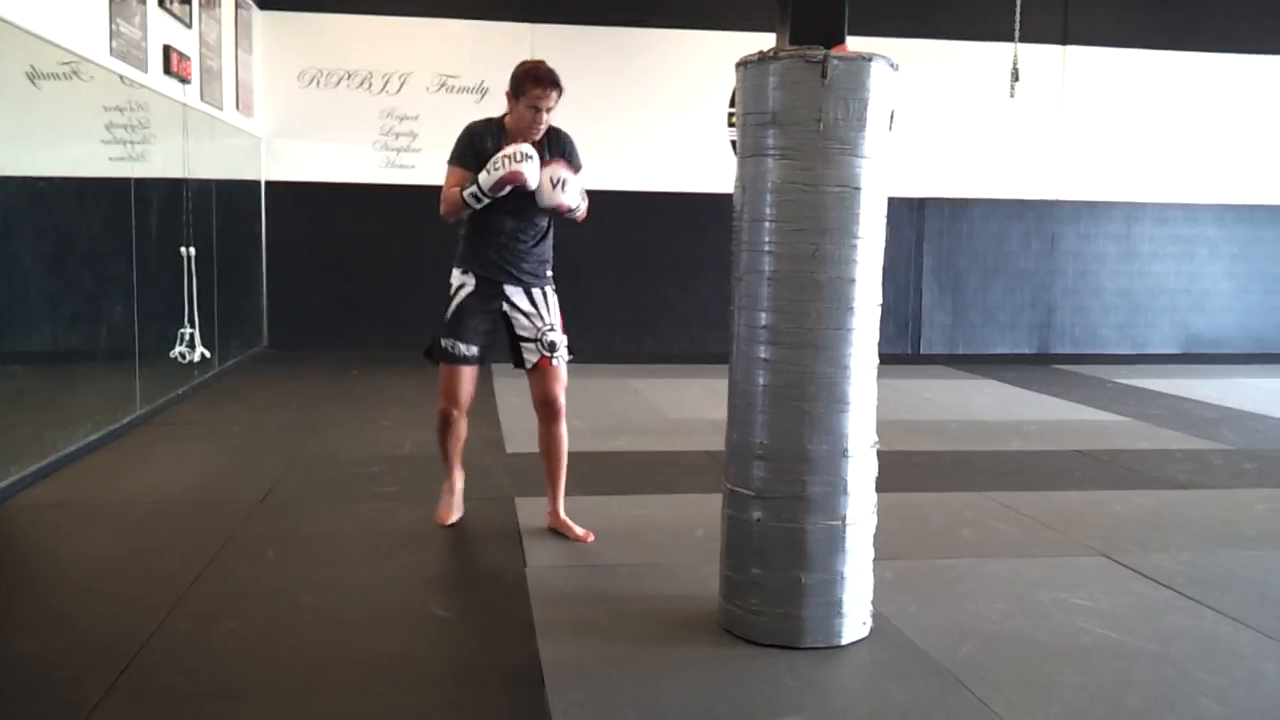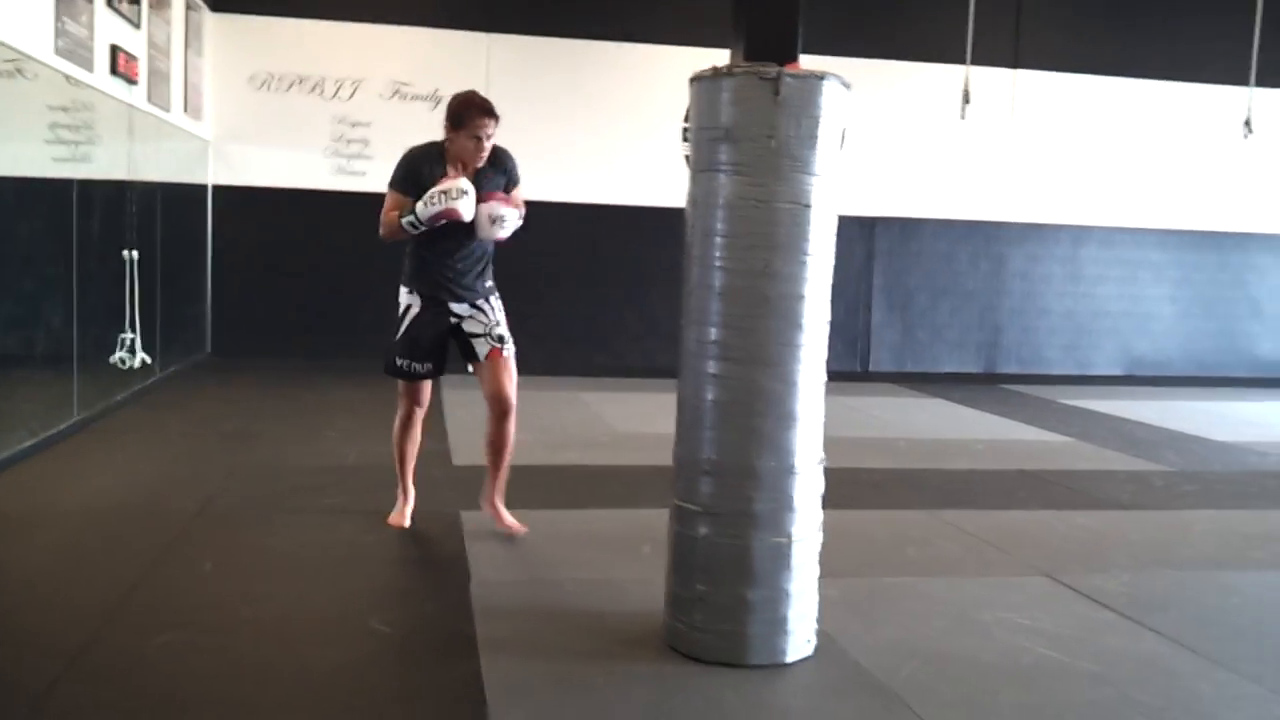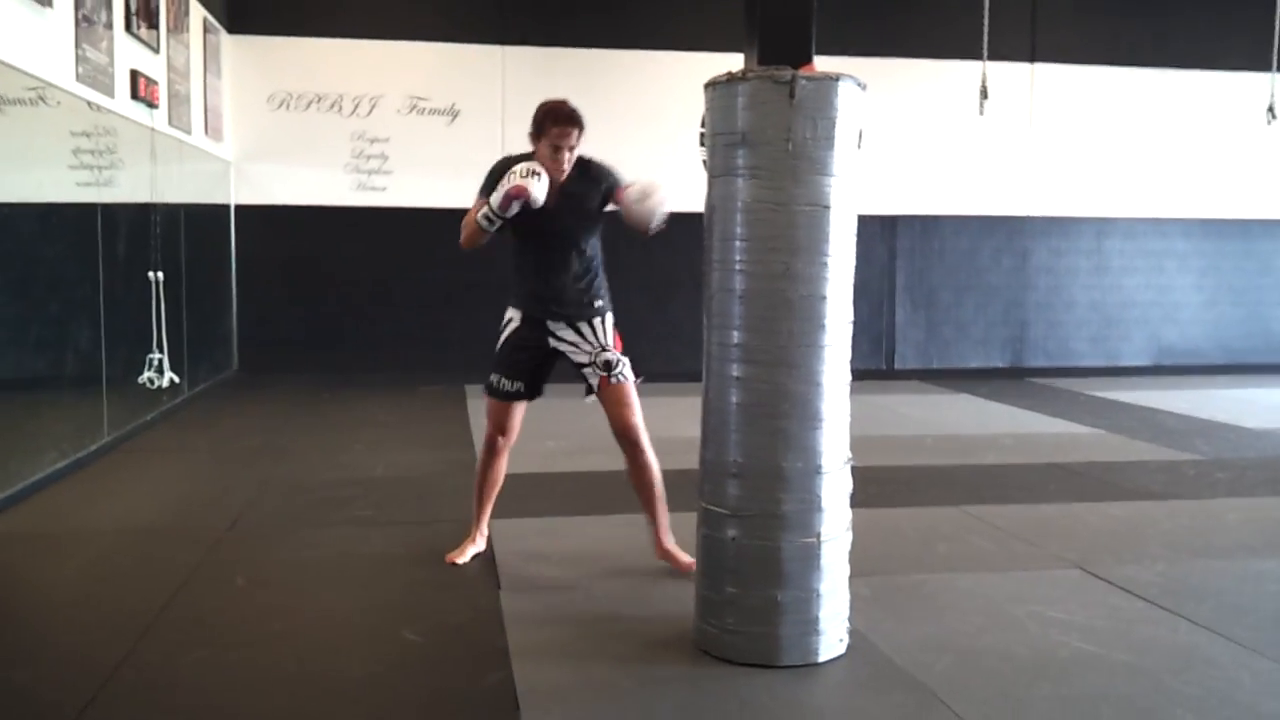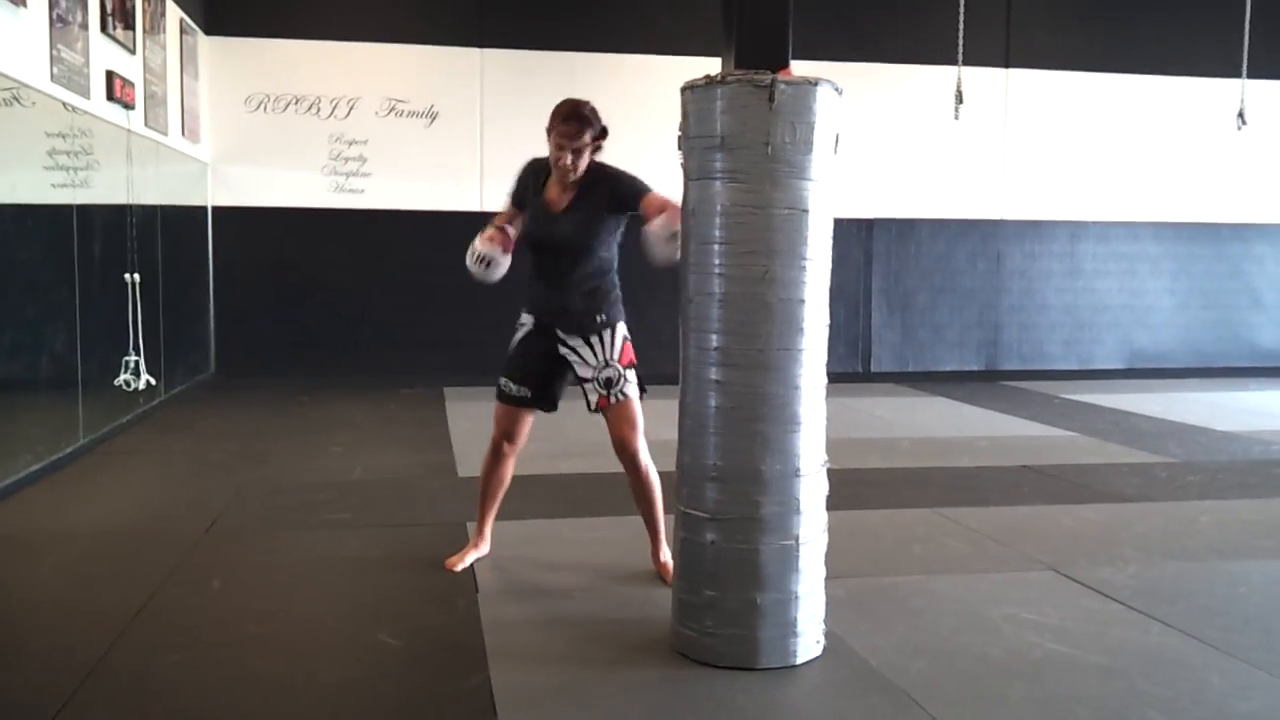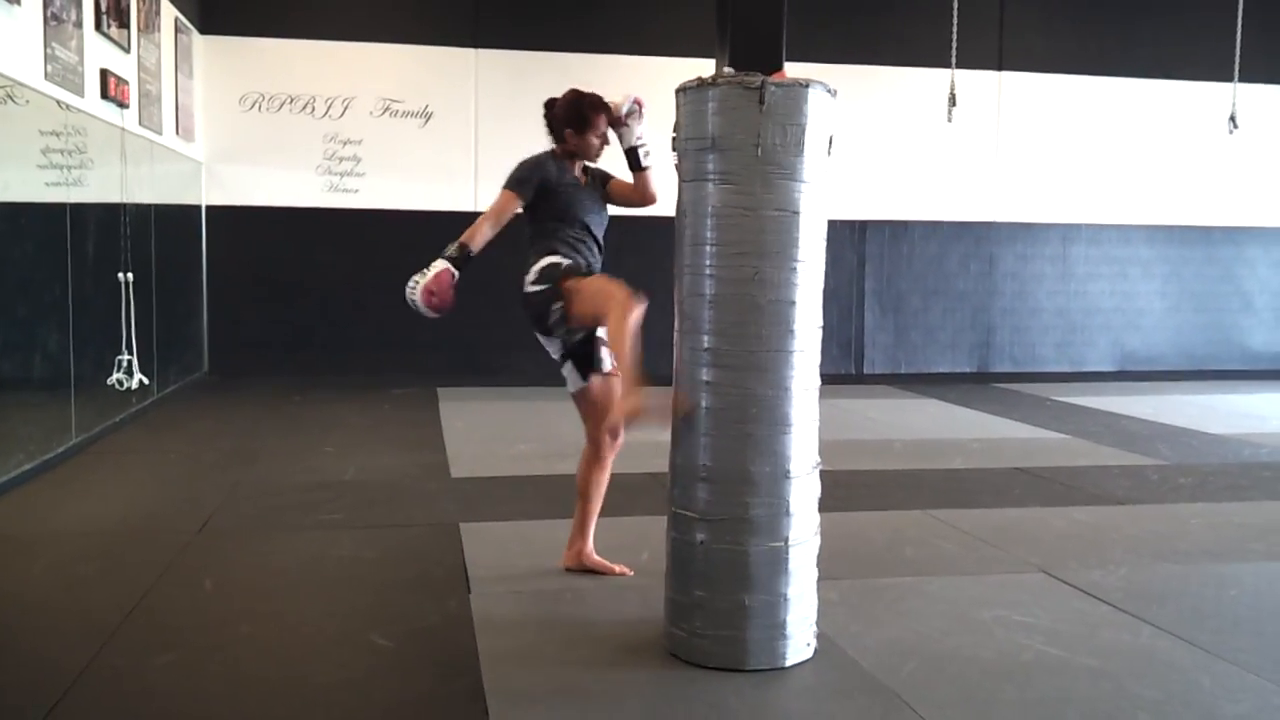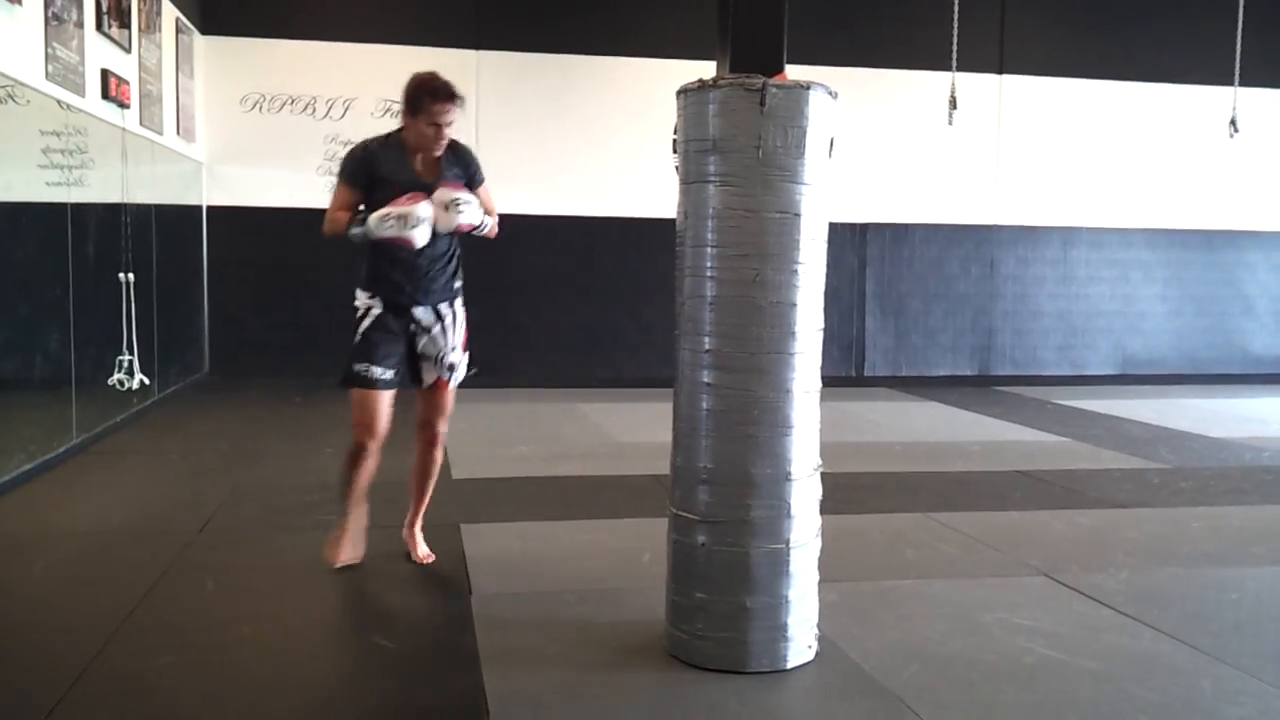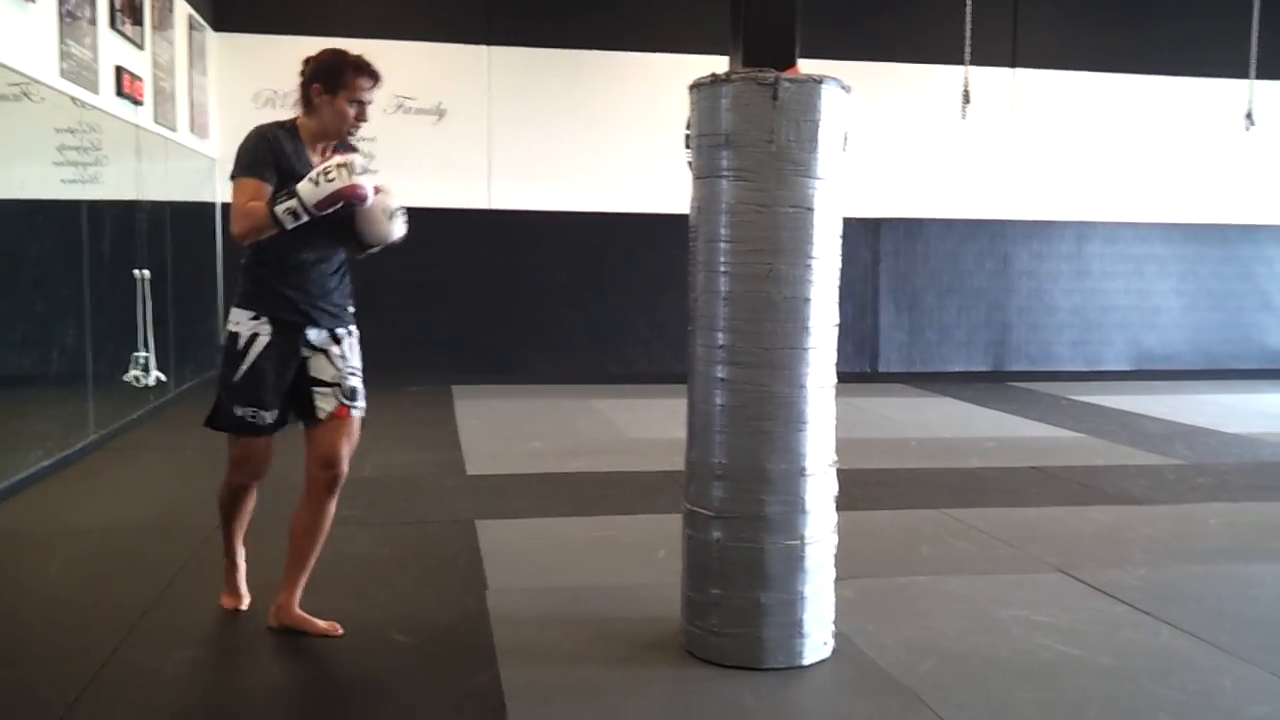
dt=0.7s
person 1, frame 1
left shoulder: (560, 145)
right shoulder: (477, 137)
left elbow: (580, 210)
right elbow: (448, 208)
left wrist: (569, 199)
right wrist: (490, 183)
left hip: (533, 283)
right hip: (476, 280)
left knee: (552, 402)
right knee: (452, 401)
left ankle: (556, 511)
right ankle: (452, 481)
person 1, frame 2
left shoulder: (501, 162)
right shoulder: (417, 162)
left elbow: (517, 211)
right elbow: (386, 228)
right wrist: (424, 214)
left hip: (478, 294)
right hip: (424, 296)
left knee: (504, 398)
right knee: (414, 404)
left ankle: (495, 498)
right ankle: (405, 495)
person 1, frame 3
left shoulder: (594, 174)
right shoulder: (509, 171)
left elbow: (643, 222)
right elbow: (468, 240)
left wrist: (646, 214)
right wrist: (501, 202)
left hip: (587, 316)
right hip: (529, 316)
left knee: (631, 431)
right knee: (498, 432)
left ankle: (664, 540)
right ankle: (478, 533)
person 1, frame 4
left shoulder: (613, 184)
right shoulder: (532, 175)
left elbow: (672, 213)
right elbow: (507, 226)
left wrist: (676, 225)
right wrist: (494, 237)
left hip: (598, 328)
right hip: (540, 324)
left knee: (631, 447)
right knee: (504, 440)
left ankle: (661, 552)
right ankle: (481, 539)
person 1, frame 5
left shoulder: (592, 177)
right shoulder: (541, 169)
left elbow: (646, 197)
right elbow: (491, 219)
left wrist: (633, 140)
right wrist: (451, 259)
left hip: (583, 312)
right hip: (554, 278)
left knee: (606, 434)
right knee: (627, 302)
left ankle: (580, 549)
right ankle: (629, 400)
person 1, frame 6
left shoulder: (461, 159)
right shoulder: (369, 156)
left elbow: (492, 225)
right elbow: (332, 225)
left wrist: (474, 217)
right wrist: (374, 225)
left hip: (441, 304)
right hip: (384, 304)
left knee: (433, 429)
right knee: (369, 432)
left ankle: (413, 527)
right ankle: (349, 522)
person 1, frame 7
left shoulder: (348, 160)
right shoulder: (268, 144)
right elbow: (247, 227)
right wrist: (316, 192)
left hip: (333, 326)
right hip: (265, 325)
left knee: (330, 472)
right knee: (248, 471)
left ankle: (288, 604)
right ankle: (234, 556)
